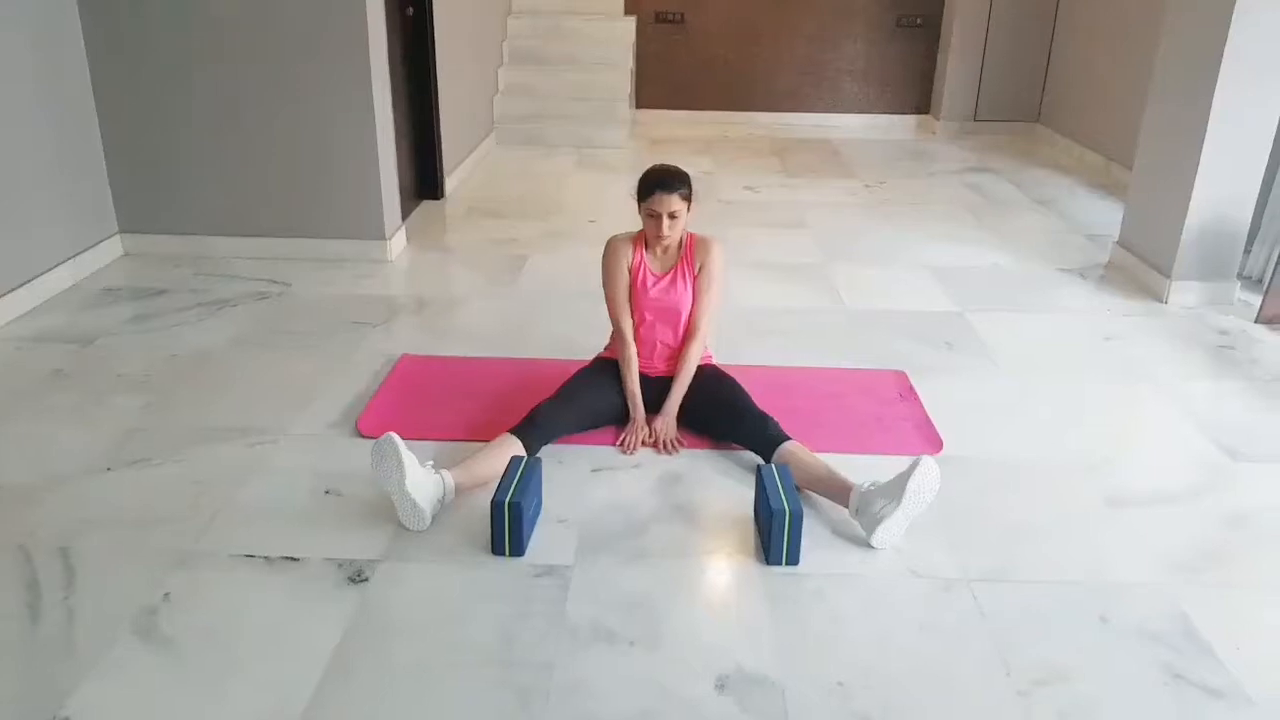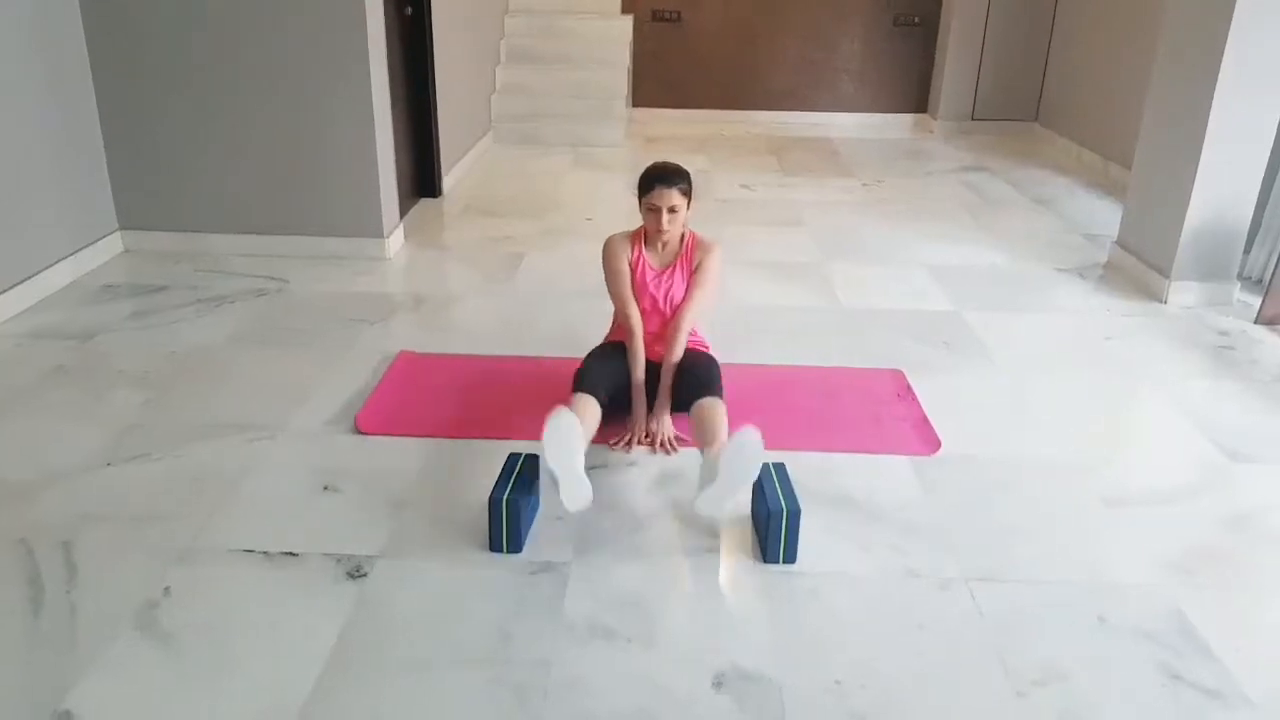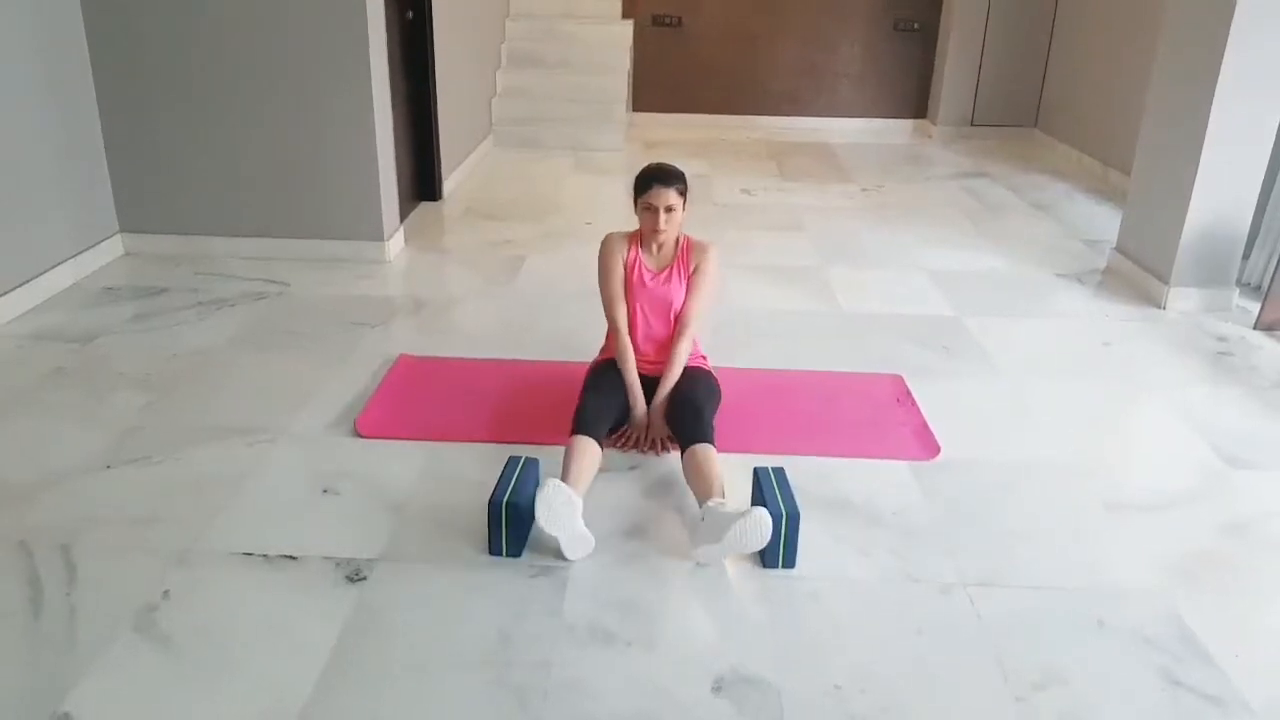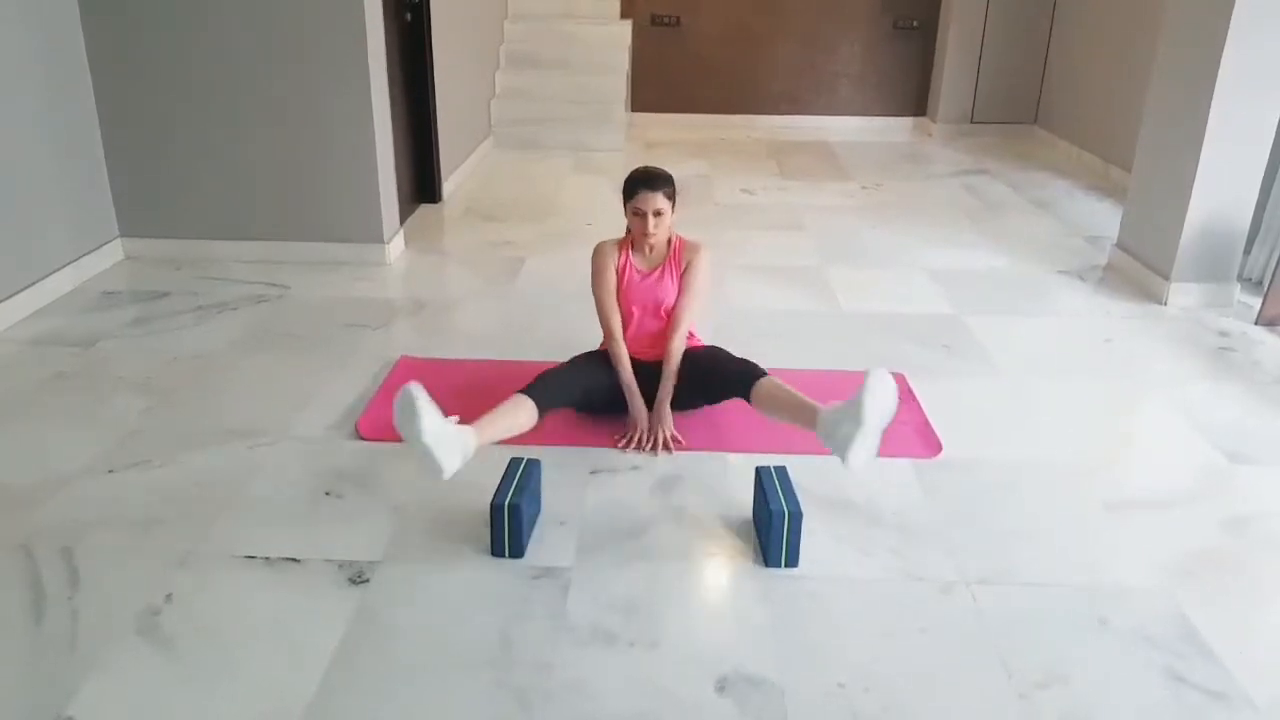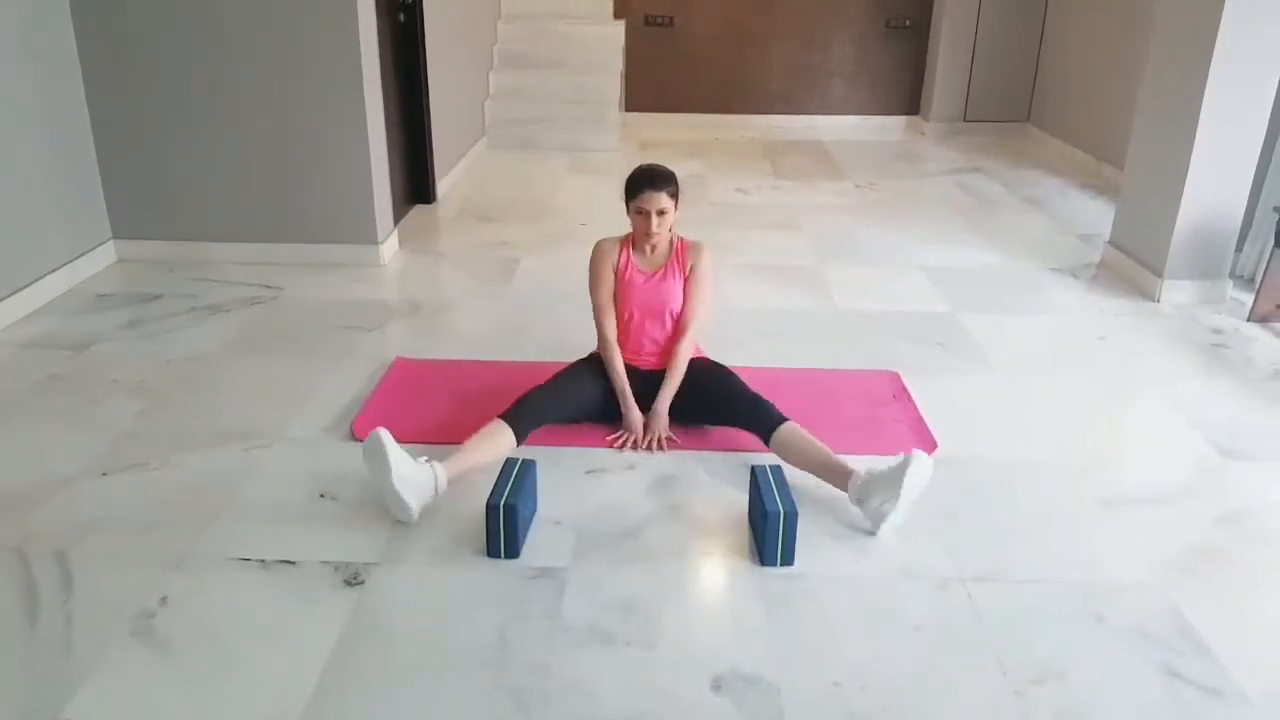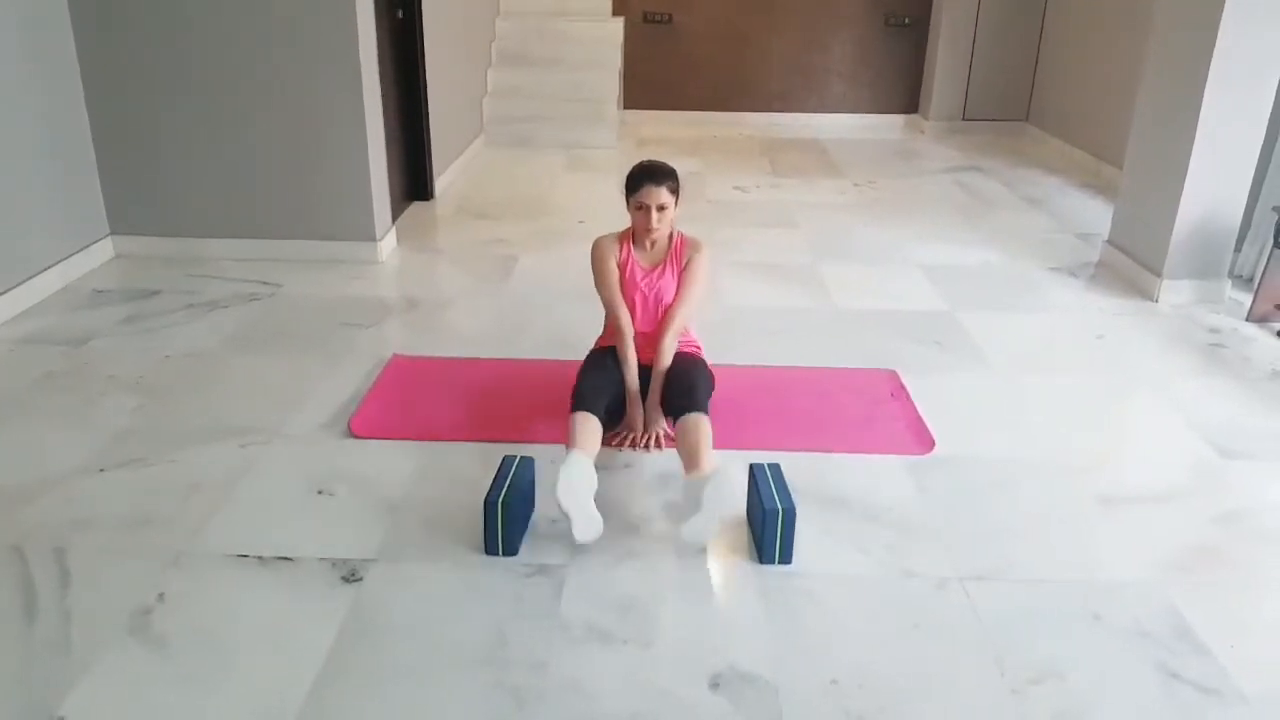
dt=0.5s
person 1, frame 1
left shoulder: (707, 254)
right shoulder: (619, 250)
left elbow: (696, 336)
right elbow: (623, 332)
left wrist: (668, 414)
right wrist: (636, 414)
left hip: (686, 375)
right hip: (626, 371)
left knee: (754, 425)
right knee: (548, 417)
left ankle: (858, 501)
right ankle: (437, 487)
person 1, frame 2
left shoulder: (706, 252)
right shoulder: (618, 247)
left elbow: (681, 327)
right elbow: (633, 324)
left wrist: (662, 407)
right wrist: (640, 404)
left hip: (683, 359)
right hip: (627, 356)
left knee: (704, 377)
right knee: (594, 373)
left ankle: (717, 467)
right ankle: (571, 463)
person 1, frame 3
left shoulder: (701, 255)
right shoulder: (615, 248)
left elbow: (685, 332)
right elbow: (619, 327)
left wrist: (659, 406)
right wrist: (637, 405)
left hip: (682, 368)
right hip: (624, 366)
left knee: (695, 418)
right knee: (591, 412)
left ankle: (715, 517)
right ankle: (568, 507)
person 1, frame 4
left shoulder: (694, 256)
right shoulder: (607, 254)
left elbow: (678, 333)
right elbow: (614, 333)
left wrist: (662, 407)
right wrist: (637, 406)
left hip: (678, 367)
right hip: (623, 367)
left knee: (738, 372)
right knee: (556, 383)
left ankle: (836, 425)
right ankle: (456, 443)
person 1, frame 5
left shoulder: (696, 257)
right shoulder: (607, 253)
left elbow: (687, 338)
right elbow: (607, 337)
left wrist: (661, 409)
right wrist: (629, 407)
left hip: (679, 373)
right hip: (618, 371)
left knee: (752, 408)
right knee: (538, 402)
left ankle: (863, 489)
right ankle: (428, 479)
person 1, frame 6
left shoulder: (693, 251)
right shoulder: (607, 247)
left elbow: (671, 328)
right elbow: (623, 325)
left wrist: (652, 405)
right wrist: (634, 400)
left hip: (676, 358)
right hip: (619, 357)
left knee: (691, 385)
right knee: (590, 386)
left ankle: (703, 487)
right ankle: (579, 487)
